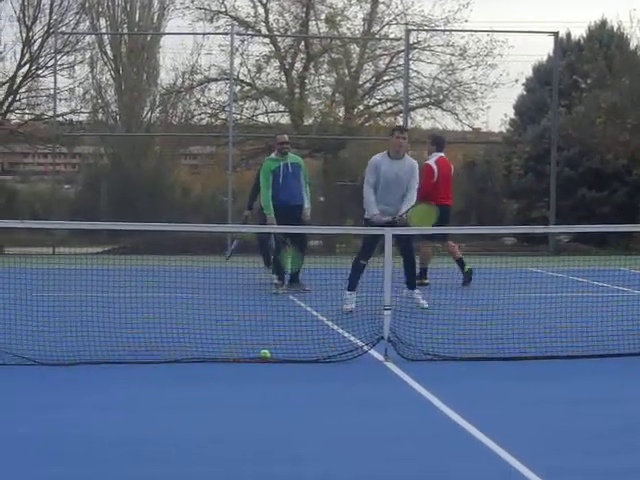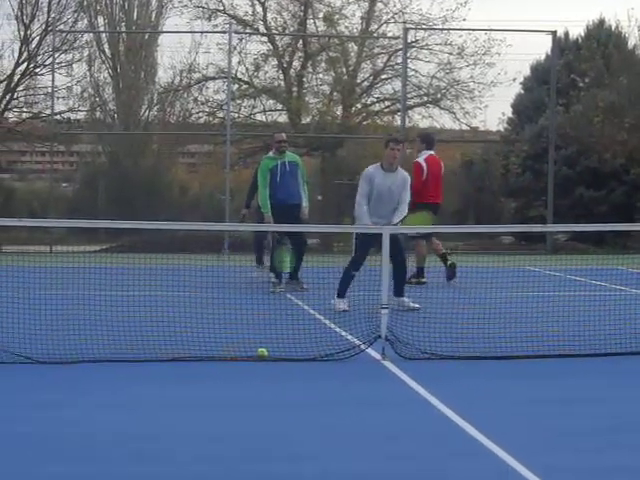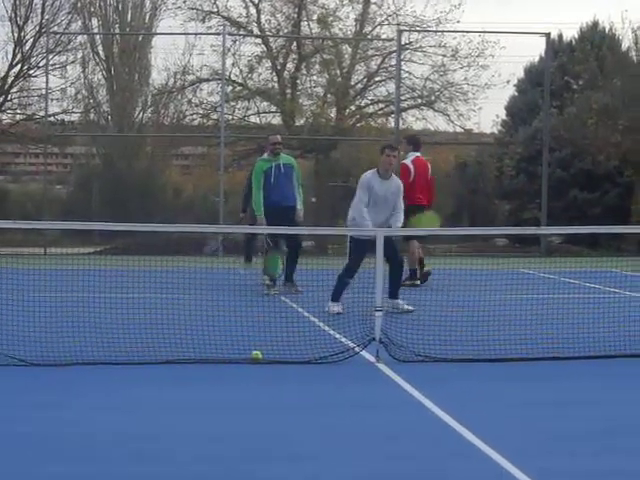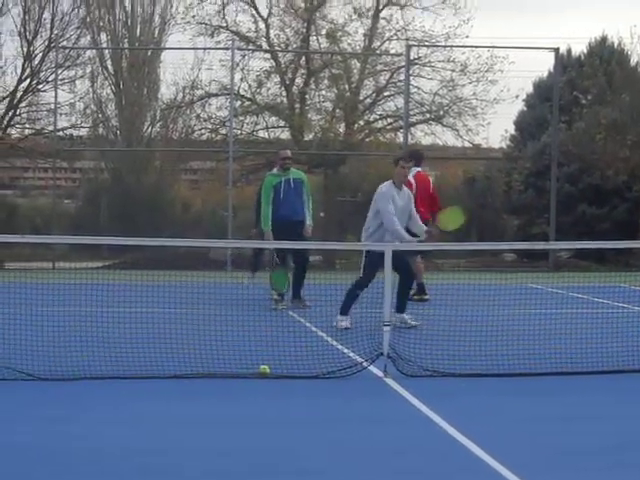
dt=0.1s
person 1, frame 1
left shoulder: (412, 165)
right shoulder: (376, 161)
left elbow: (412, 192)
right elbow: (368, 189)
left wrist: (403, 212)
right wrist: (373, 213)
left hip: (398, 217)
right hip: (375, 216)
left knee: (409, 253)
right knee: (364, 254)
left ankle: (413, 291)
right ankle: (350, 294)
person 1, frame 2
left shoulder: (404, 177)
right shoulder: (370, 173)
left elbow: (403, 204)
right elbow: (360, 201)
left wrist: (394, 223)
right wrist: (366, 225)
left hip: (388, 227)
right hip: (366, 227)
left knee: (400, 261)
right knee: (356, 262)
left ankle: (399, 298)
right ankle: (340, 298)
person 1, frame 3
left shoulder: (397, 184)
right shoulder: (367, 179)
left elbow: (398, 211)
right elbow: (359, 208)
left wrist: (395, 228)
right wrist: (370, 230)
left knee: (398, 263)
right knee: (351, 269)
left ankle: (394, 300)
right ankle: (334, 301)
person 1, frame 4
left shoulder: (408, 194)
right shoulder: (385, 191)
left elbow: (412, 218)
right elbow: (389, 219)
left wrist: (423, 231)
right wrist: (407, 239)
left hip: (393, 244)
right hip: (374, 244)
left knee: (408, 276)
right knee: (364, 281)
left ankle: (399, 314)
right ankle: (343, 315)
person 2, frame 1
left shoulder: (298, 161)
right shoulder: (269, 164)
left elbow: (304, 185)
right elbow: (265, 190)
left wrist: (307, 207)
right wrist: (269, 213)
left hip: (297, 209)
right hip: (279, 210)
left knee: (301, 246)
right knee: (280, 247)
left ankle: (294, 281)
right ankle: (280, 282)
person 2, frame 2
left shoulder: (295, 160)
right shoulder: (266, 163)
left elbow: (302, 183)
right elbow: (263, 189)
left wrist: (305, 205)
right wrist: (266, 212)
left hip: (295, 207)
right hip: (277, 209)
left knee: (301, 243)
right knee: (278, 245)
left ankle: (293, 278)
right ankle: (277, 280)
person 2, frame 3
left shoulder: (290, 162)
right shoulder: (261, 165)
left elbow: (297, 186)
right elbow: (257, 191)
left wrist: (299, 208)
right wrist: (259, 214)
left hip: (290, 210)
right hip: (271, 211)
left knee: (295, 245)
right knee: (272, 248)
left ankle: (289, 280)
right ankle: (271, 283)
person 2, frame 4
left shoulder: (301, 177)
right shoulder: (271, 179)
left elbow: (307, 201)
right elbow: (266, 206)
left wrist: (308, 223)
right wrist: (267, 229)
left hip: (299, 225)
right hip: (280, 225)
left knee: (302, 261)
right knee: (281, 262)
left ankle: (296, 297)
right ankle: (280, 297)
person 3, frame 1
left shoulder: (430, 164)
right shoulder: (448, 164)
left elbow: (425, 188)
left wrist: (414, 194)
left hip: (433, 206)
right hip: (445, 205)
left knee: (425, 241)
right knee: (446, 240)
left ankle: (422, 276)
right ankle: (464, 268)
person 3, frame 2
left shoulder: (420, 162)
right shoulder: (439, 162)
left elbow: (415, 186)
left hip: (421, 204)
right hip: (434, 203)
left knee: (419, 239)
right knee: (429, 237)
left ankle: (419, 274)
right ankle: (448, 262)
person 3, frame 3
left shoulder: (407, 164)
right shoulder: (426, 163)
left elbow: (402, 188)
right elbow: (430, 187)
right wrist: (428, 205)
left hip: (410, 205)
right hip: (421, 205)
left knee: (410, 240)
right knee: (414, 239)
left ankle: (413, 276)
right ankle: (422, 268)
person 3, frame 4
left shoulder: (409, 179)
right shoulder: (428, 179)
right elbow: (435, 201)
right hip: (424, 219)
left knee: (415, 256)
right knee: (415, 254)
left ankle: (421, 291)
right ankle: (419, 288)
